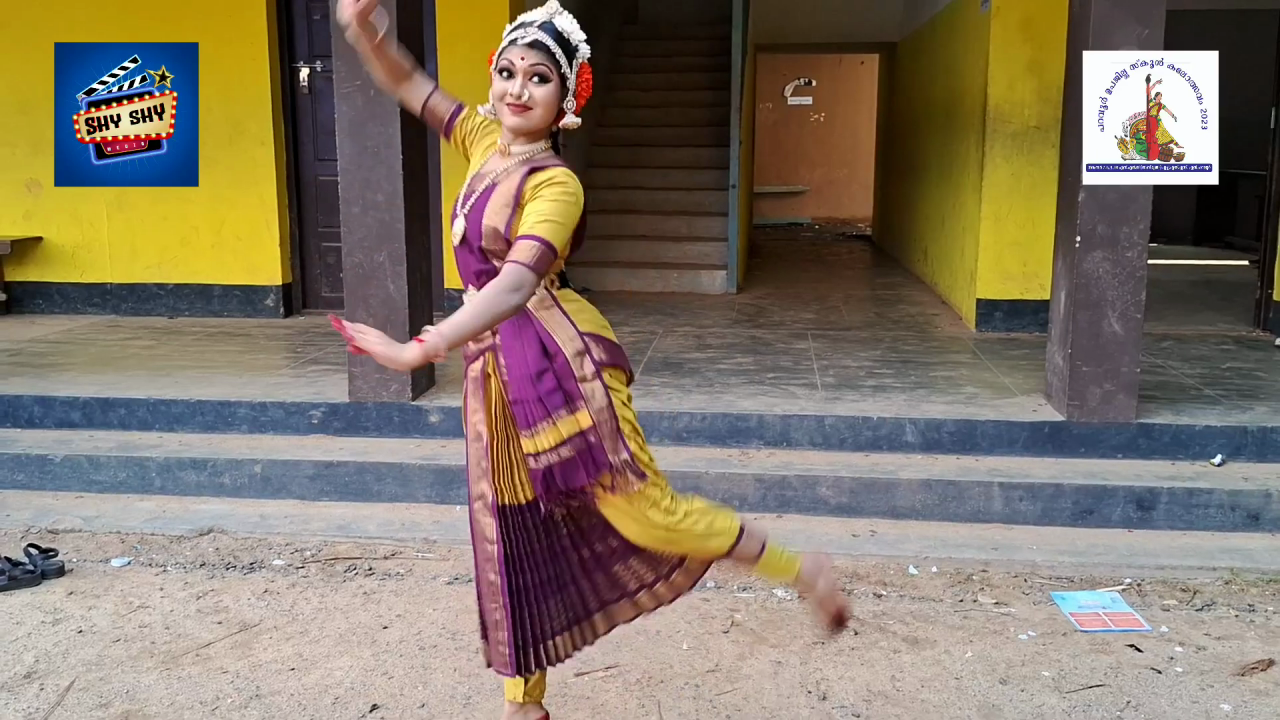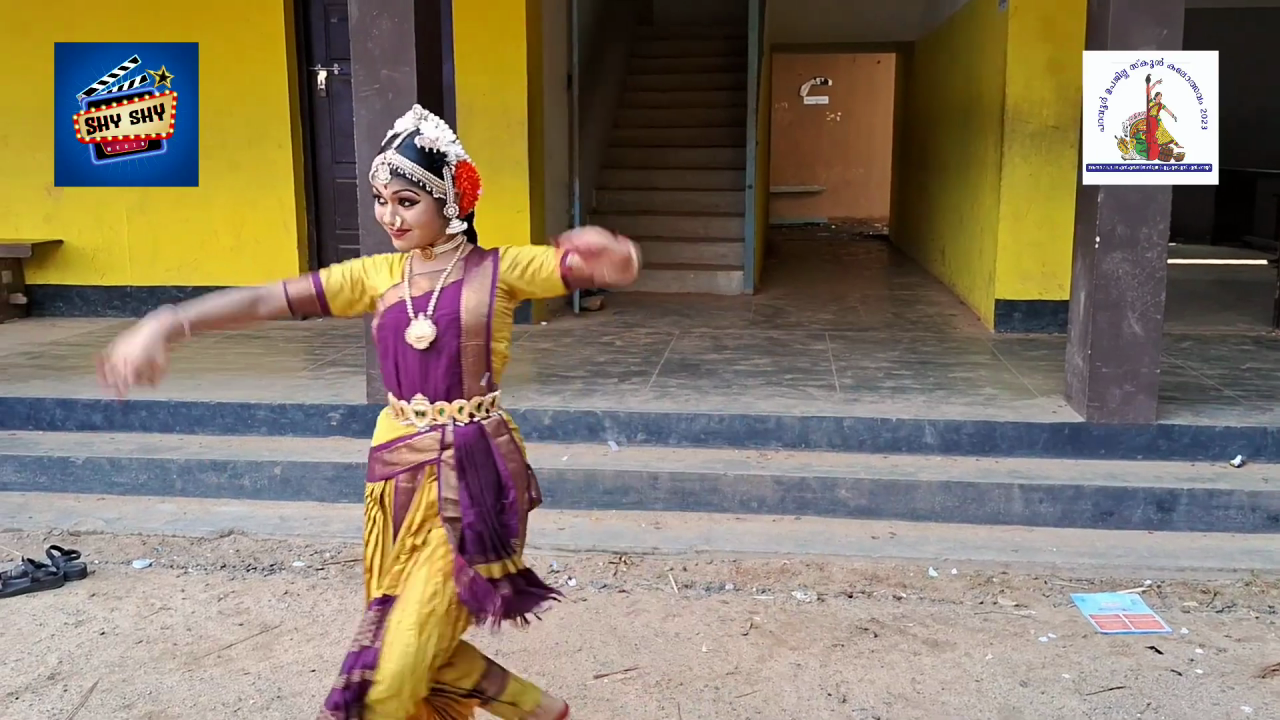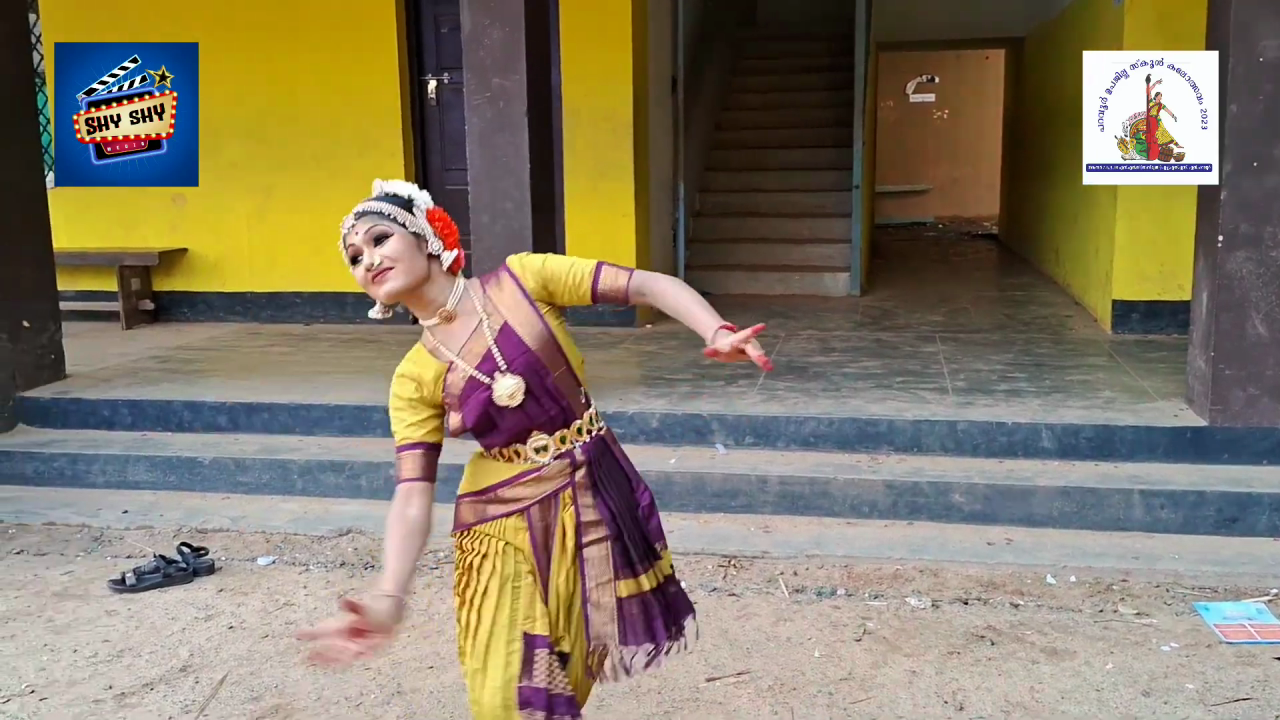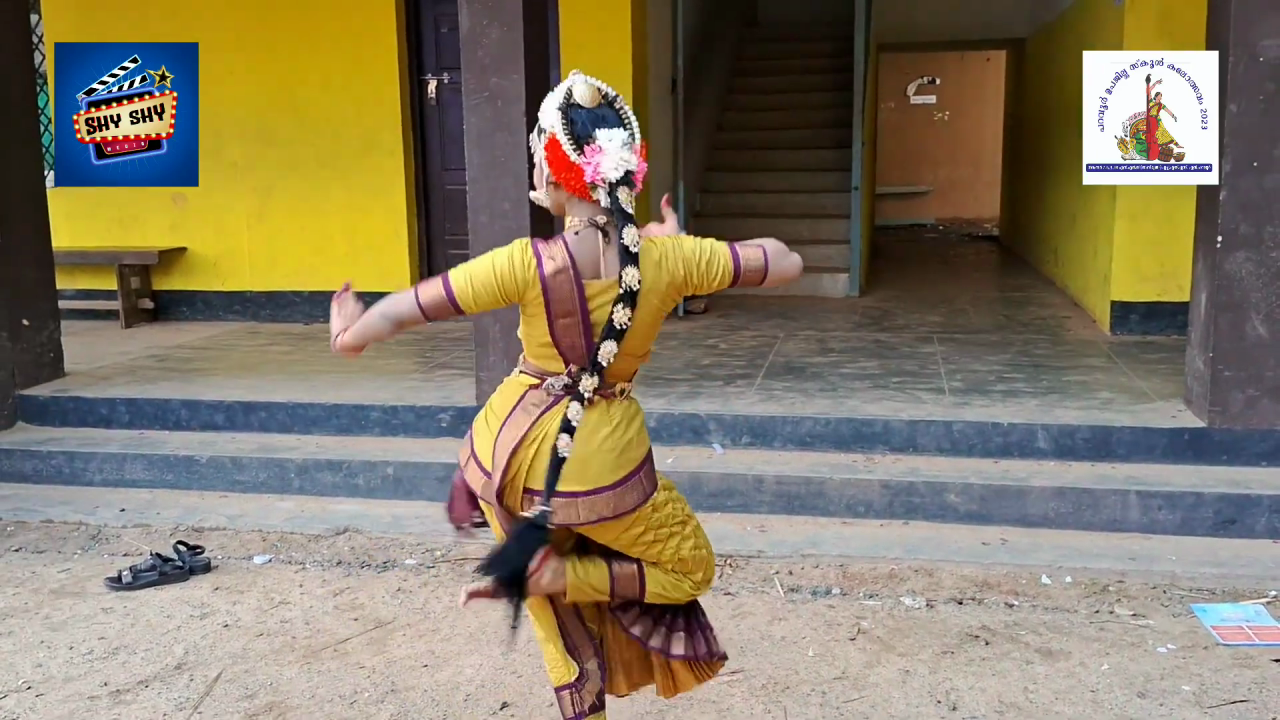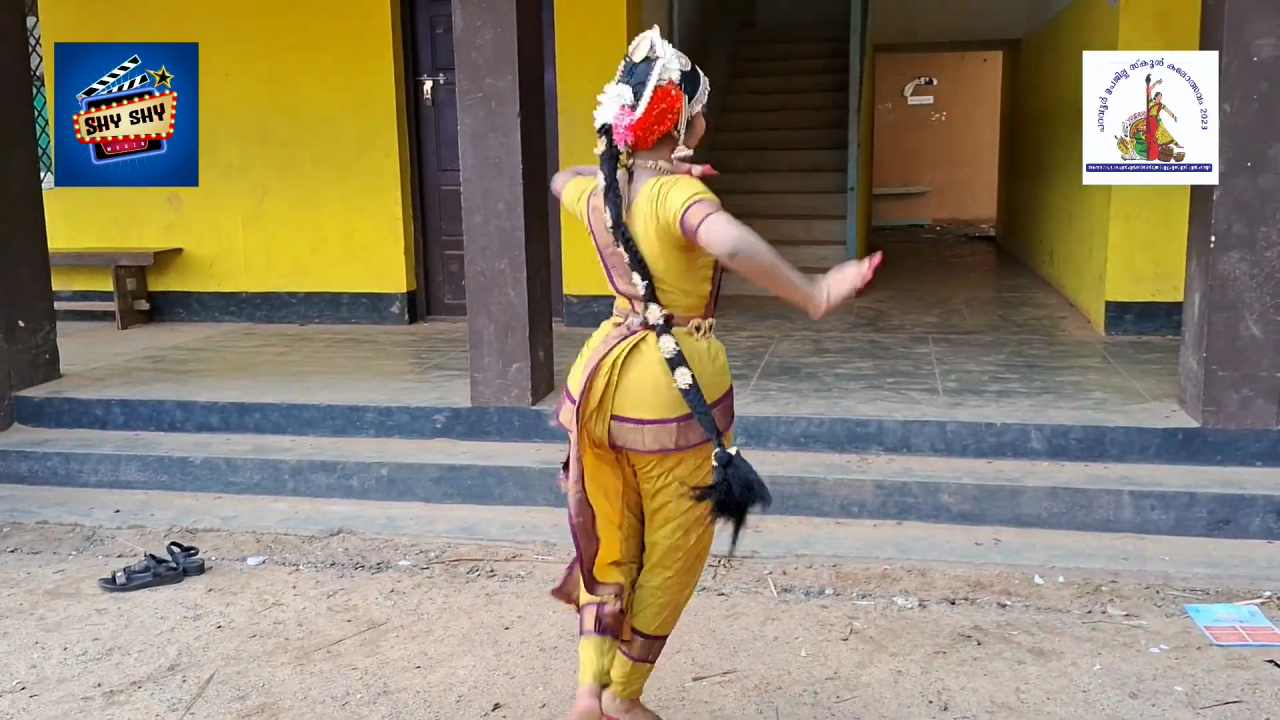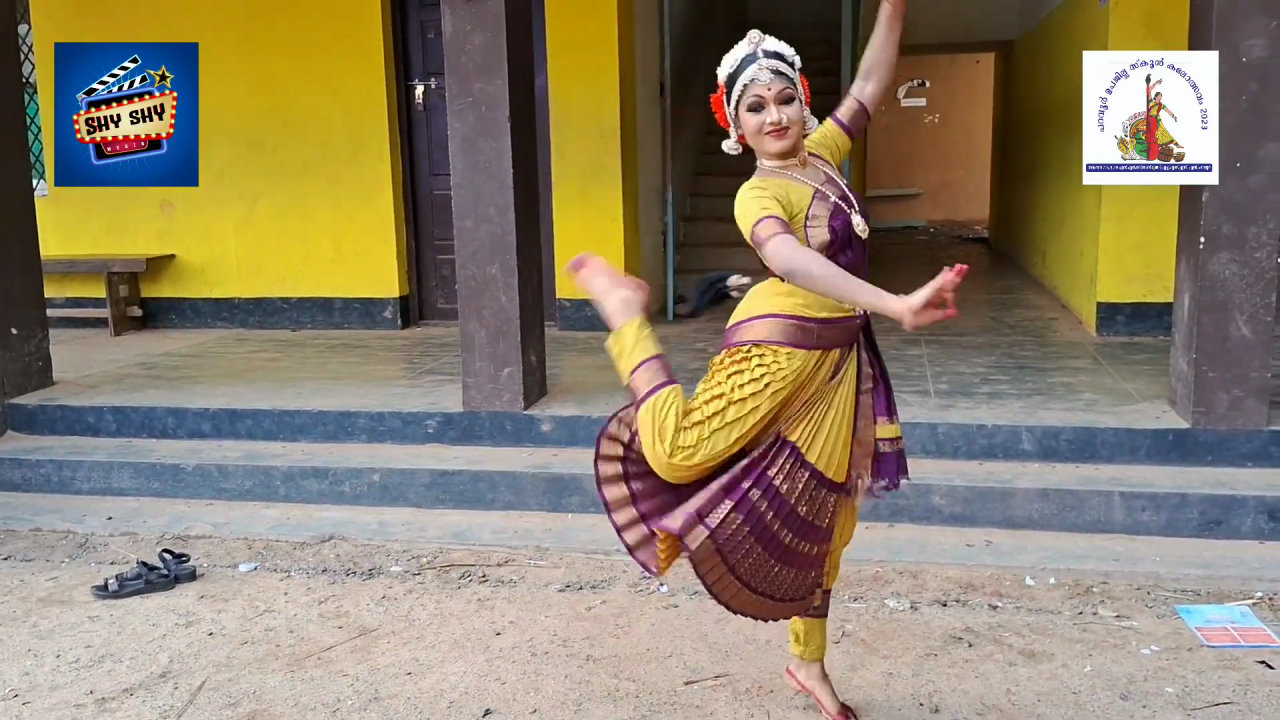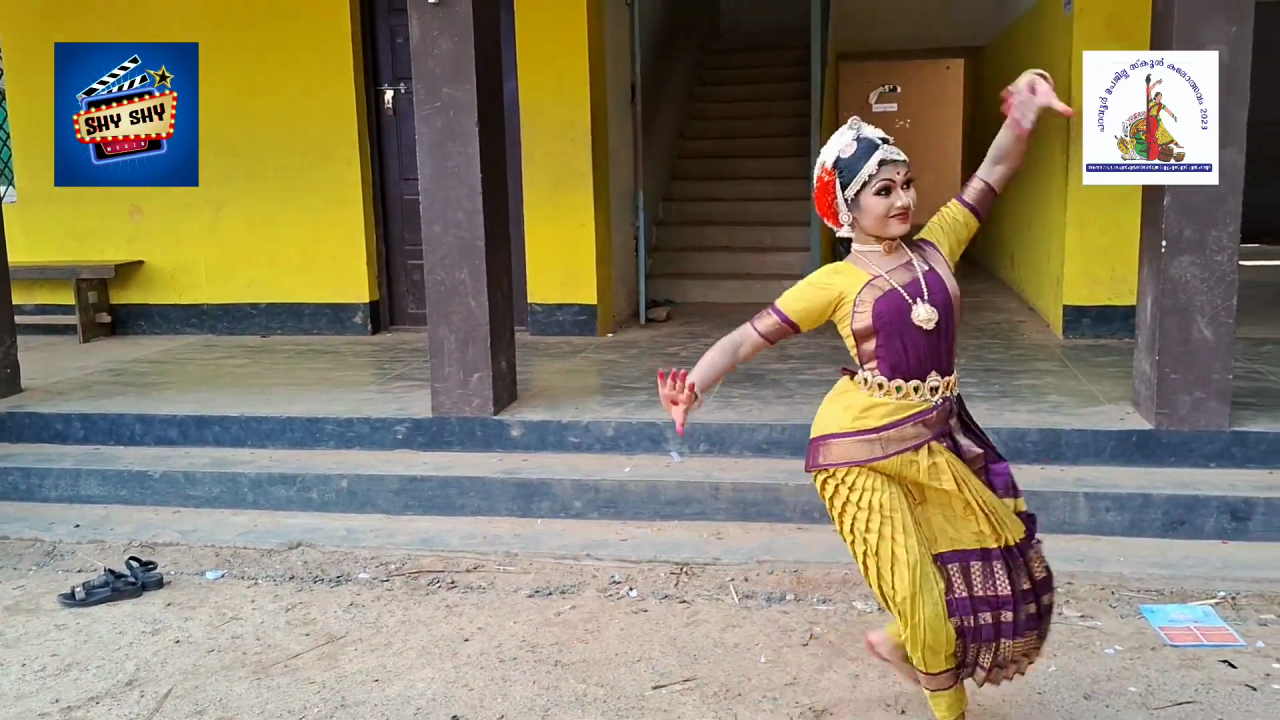
dt=0.7s
person 1, frame 1
left shoulder: (556, 185)
right shoulder: (490, 140)
left elbow: (516, 283)
right elbow: (402, 78)
left wrist: (418, 349)
left hip: (548, 358)
right hip: (493, 376)
left knee: (637, 507)
right knee: (510, 533)
left ankle: (799, 570)
person 1, frame 2
left shoulder: (500, 268)
right shoulder: (377, 278)
left elbow: (613, 264)
right elbow: (267, 299)
left wrist: (610, 252)
right wrist: (167, 322)
left hip: (469, 479)
right hip: (398, 479)
right knee: (416, 651)
person 1, frame 3
left shoulder: (520, 279)
right shoulder: (415, 377)
left elbow: (653, 285)
right elbow: (411, 505)
left wrist: (716, 334)
right wrist: (388, 604)
left hip: (599, 499)
right hip: (508, 519)
person 1, frame 4
left shoulder: (535, 264)
right shoulder: (666, 258)
left elbow: (407, 309)
right elbow: (787, 264)
left wrist: (350, 335)
left hip: (508, 449)
right hip: (597, 462)
left knee: (564, 613)
right knee: (689, 568)
right ankle: (545, 572)
person 1, frame 5
left shoulder: (600, 193)
right shoulder: (681, 196)
left elbow: (563, 182)
right elbow: (726, 242)
right wrist: (813, 292)
left hip: (604, 378)
right hip: (673, 393)
left knee: (614, 542)
right knee: (674, 557)
person 1, frame 6
left shoulder: (819, 156)
right shoulder: (758, 195)
left elbow: (870, 86)
right elbow: (786, 257)
right wrist: (895, 306)
left hip: (838, 355)
right hip: (781, 344)
left knee: (824, 512)
right knee: (680, 451)
left ankle: (808, 662)
right ankle: (619, 297)
person 1, frame 7
left shoulder: (935, 250)
right shoulder: (833, 284)
left elbow: (991, 174)
right elbow: (744, 339)
left wrist: (1022, 118)
right wrist: (691, 390)
left hip: (937, 441)
right hip: (860, 448)
left knee: (997, 558)
right knee: (915, 596)
left ankle: (896, 641)
